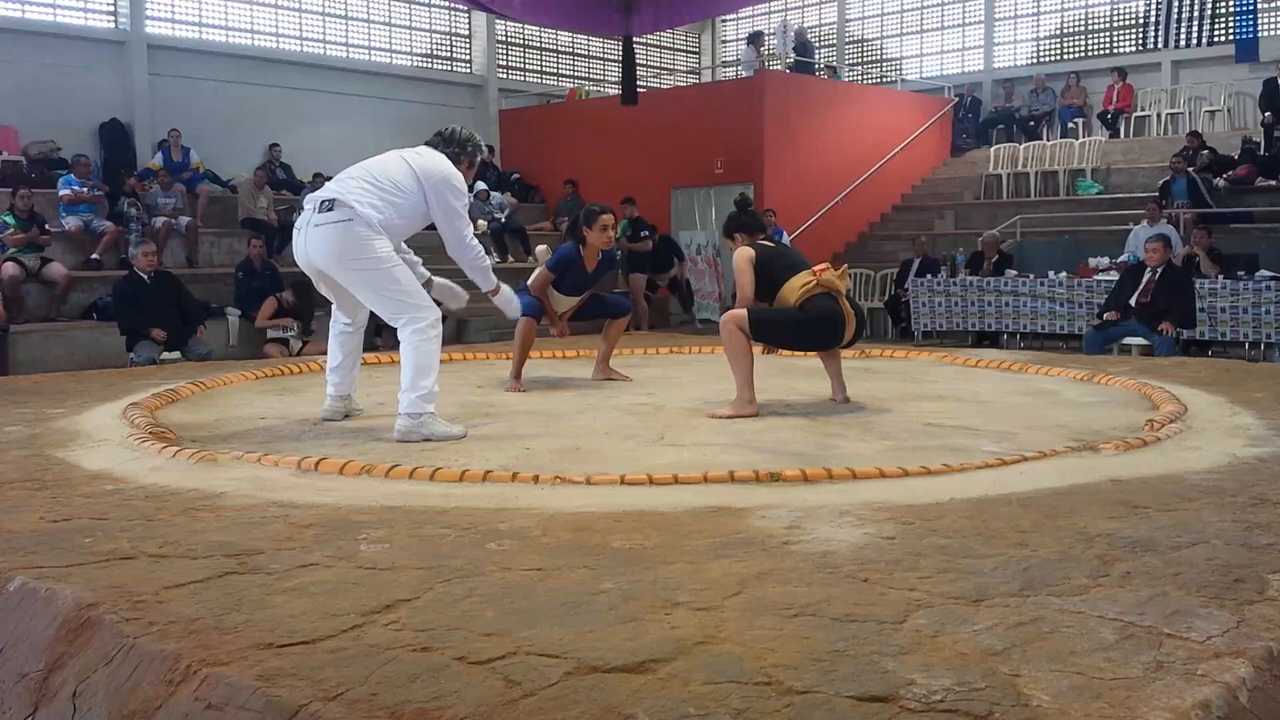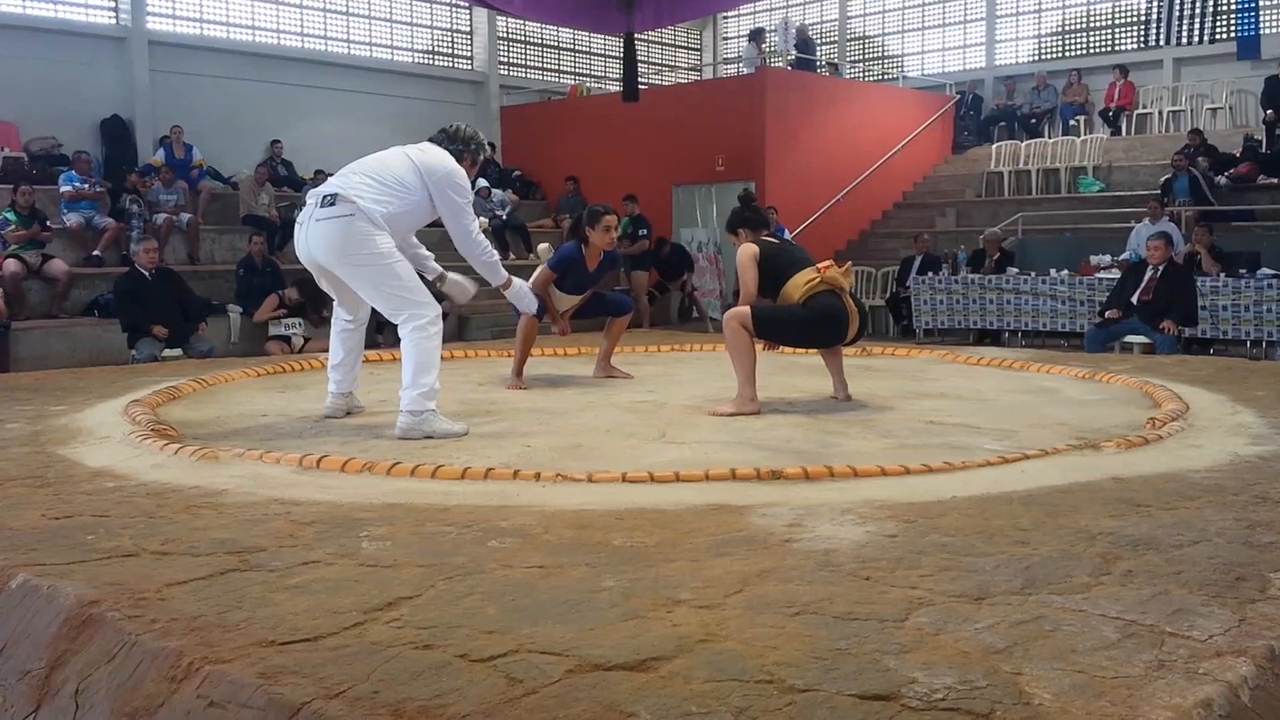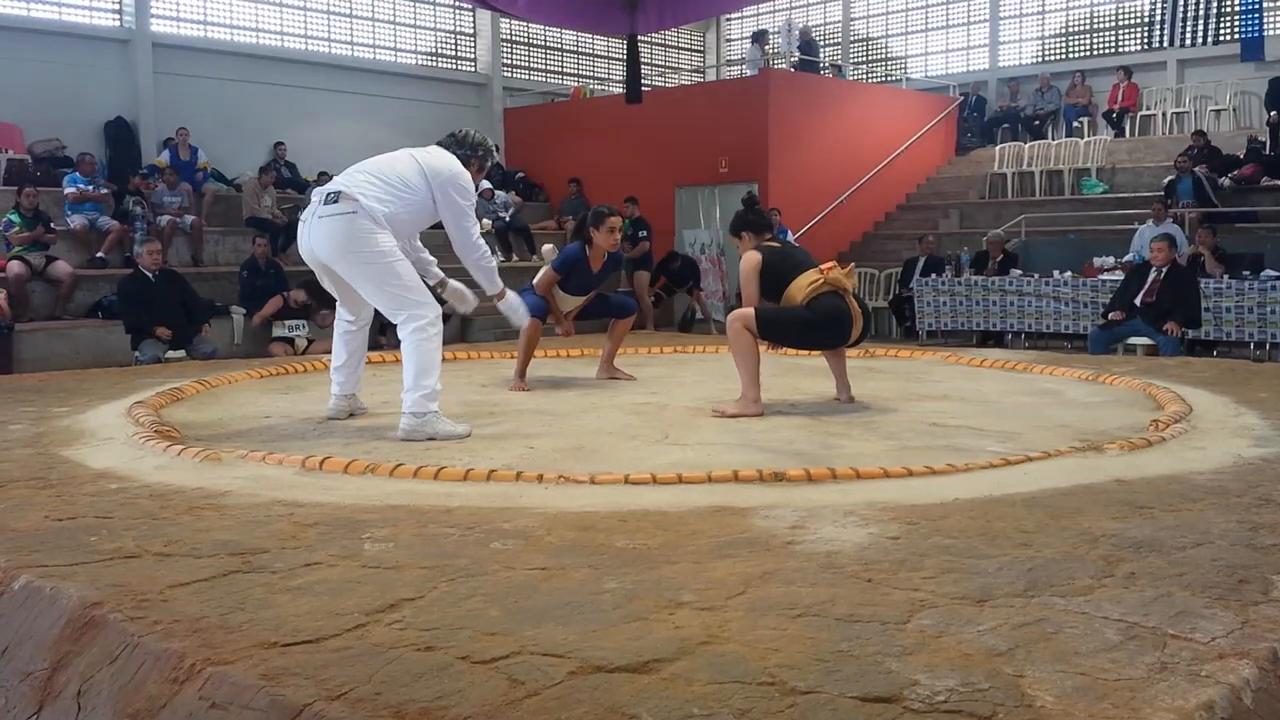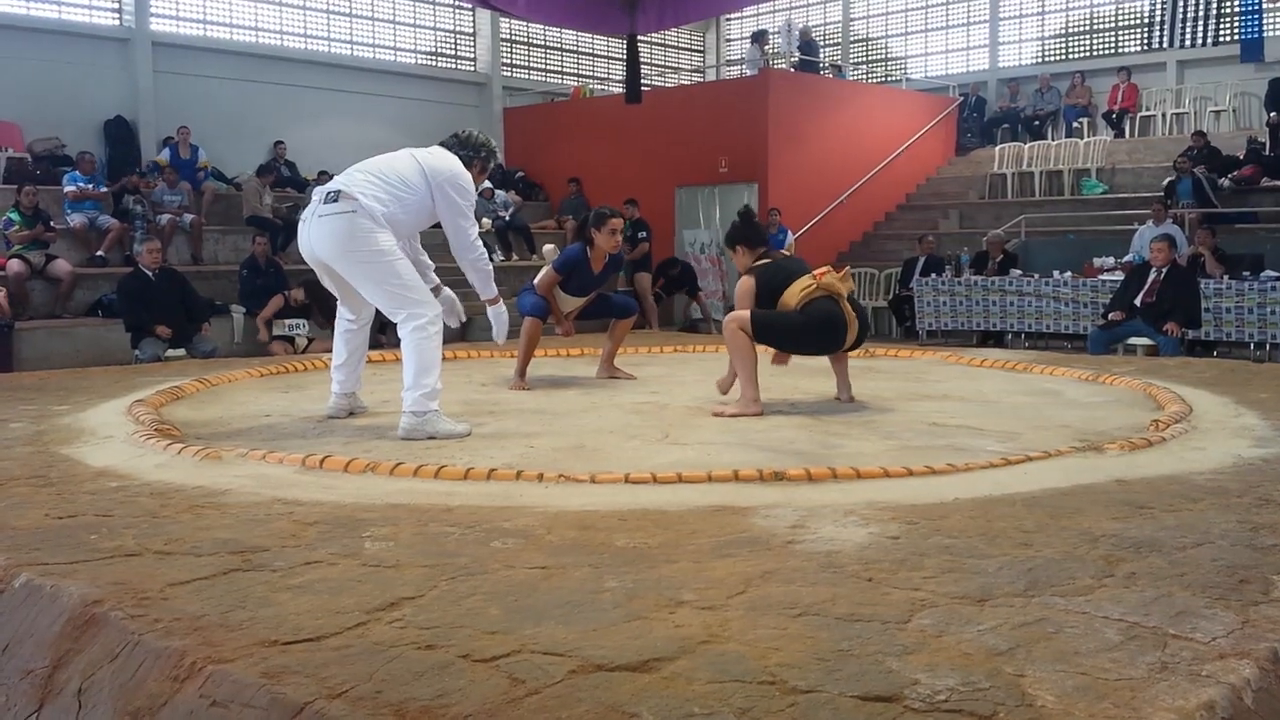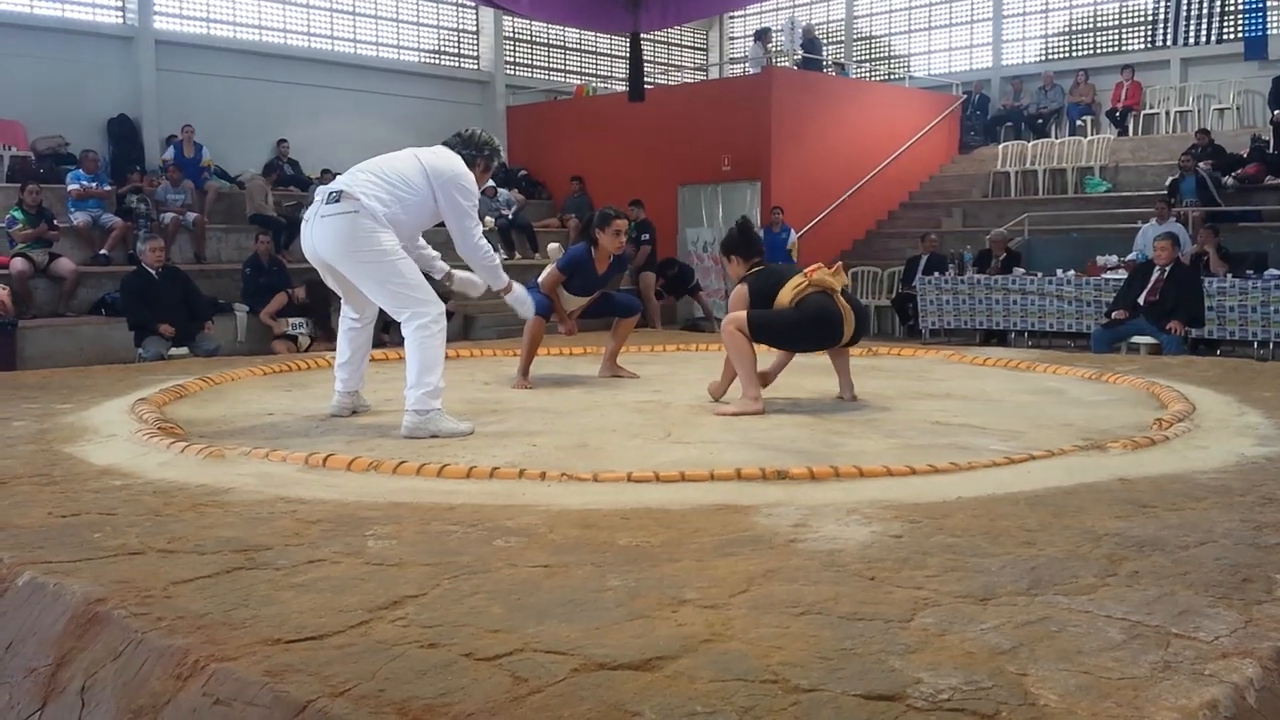
dt=0.2s
person 1, frame 1
left shoulder: (407, 164)
right shoulder: (446, 173)
left elbow: (387, 234)
right elbow: (463, 245)
left wrist: (428, 282)
right wrist: (496, 290)
left hip: (306, 232)
right hip: (346, 235)
left knee: (350, 310)
right knee: (421, 318)
left ankle: (338, 399)
right ankle: (416, 417)
person 1, frame 2
left shoulder: (412, 160)
right shoulder: (449, 170)
left elbow: (397, 232)
right elbow: (470, 240)
left wrist: (442, 277)
right wrist: (507, 283)
left hip: (309, 228)
right hip: (348, 230)
left knee: (352, 307)
right knee: (421, 315)
left ankle: (340, 396)
right ankle: (417, 414)
person 1, frame 3
left shoulder: (418, 164)
right shoulder: (455, 172)
left elbow: (404, 236)
right elbow: (470, 244)
left wrist: (443, 283)
right wrist: (501, 294)
left hip: (312, 226)
right hip: (351, 228)
left knee: (355, 309)
right knee: (421, 316)
left ankle: (343, 398)
right ankle: (420, 415)
person 1, frame 4
left shoulder: (420, 164)
right shoulder: (456, 173)
left elbow: (402, 235)
right elbow: (467, 246)
left wrist: (436, 287)
right wrist: (494, 300)
left hip: (313, 225)
right hip: (351, 227)
left knee: (356, 309)
right knee: (422, 314)
left ankle: (343, 396)
right ankle: (420, 414)
person 1, frame 5
left shoulder: (425, 163)
right shoulder: (458, 172)
left elbow: (405, 234)
right elbow: (473, 244)
left wrist: (449, 275)
right wrist: (508, 288)
left hip: (316, 226)
right hip: (354, 228)
left knee: (359, 306)
right knee: (425, 313)
left ankle: (346, 394)
right ankle: (422, 413)
person 2, frame 1
left shoulder: (744, 253)
right shoulder: (786, 250)
left elbow: (746, 299)
right wrist: (777, 335)
left hip: (818, 319)
right hip: (850, 319)
left knee: (729, 322)
left ankle: (745, 401)
right ankle: (839, 389)
person 2, frame 2
left shoulder: (748, 249)
right shoulder: (790, 246)
left elbow: (749, 296)
right wrist: (778, 331)
left hip: (822, 317)
right hip: (853, 317)
left knee: (732, 319)
left ankle: (747, 399)
right ankle: (840, 387)
person 2, frame 3
left shoulder: (752, 257)
right shoulder: (794, 249)
left elbow: (750, 308)
right wrist: (783, 332)
left hip: (826, 319)
right hip: (857, 319)
left knee: (736, 320)
left ankle: (750, 400)
right ankle: (843, 388)
person 2, frame 4
left shoulder: (748, 280)
right shoulder: (789, 258)
left elbow: (740, 324)
left wrist: (728, 381)
right wrist: (787, 348)
left hip: (822, 324)
right hip: (857, 323)
left knee: (732, 322)
left ankle: (750, 400)
right ankle: (844, 388)
person 2, frame 5
left shoulder: (743, 289)
right shoulder: (784, 269)
left wrist: (720, 387)
right wrist: (774, 371)
left hip: (819, 319)
left knee: (730, 324)
left ankle: (751, 398)
right ankle: (846, 387)
person 3, frame 1
left shoulder: (609, 257)
right shoulder: (567, 253)
left elbow: (590, 289)
right elbow: (536, 287)
left wrist: (566, 316)
right wrist: (553, 320)
left hip: (569, 305)
right hip: (533, 296)
left knee: (623, 307)
right knee: (530, 312)
left ankle: (601, 368)
right ankle: (515, 376)
person 3, frame 2
left shoulder: (611, 257)
right shoulder: (569, 253)
left elbow: (590, 288)
right elbow: (537, 285)
left wrist: (567, 314)
right wrist: (555, 318)
left hip: (570, 303)
right hip: (536, 296)
left knee: (625, 305)
right knee: (532, 311)
left ankle: (603, 365)
right ankle: (516, 374)
person 3, frame 3
left shoulder: (615, 258)
right shoulder: (573, 254)
left elbow: (594, 289)
right elbow: (541, 286)
left wrist: (571, 316)
right wrist: (559, 319)
left hip: (574, 305)
right hip: (539, 296)
left knee: (628, 308)
right knee: (536, 312)
left ankle: (606, 367)
right ankle: (519, 376)
person 3, frame 4
left shoulder: (616, 259)
right shoulder: (574, 255)
left elbow: (595, 290)
right elbow: (542, 287)
left wrist: (571, 316)
right wrist: (559, 319)
left hip: (574, 305)
right hip: (538, 295)
left knee: (629, 308)
right knee: (536, 311)
left ankle: (606, 366)
right ankle: (519, 375)
person 3, frame 5
left shoulder: (620, 260)
right shoulder: (578, 255)
left elbow: (599, 290)
right elbow: (546, 285)
left wrist: (574, 315)
right wrist: (562, 318)
left hip: (578, 303)
right hip: (543, 293)
left knee: (632, 307)
right knee: (539, 310)
left ankle: (609, 365)
right ankle: (522, 373)
